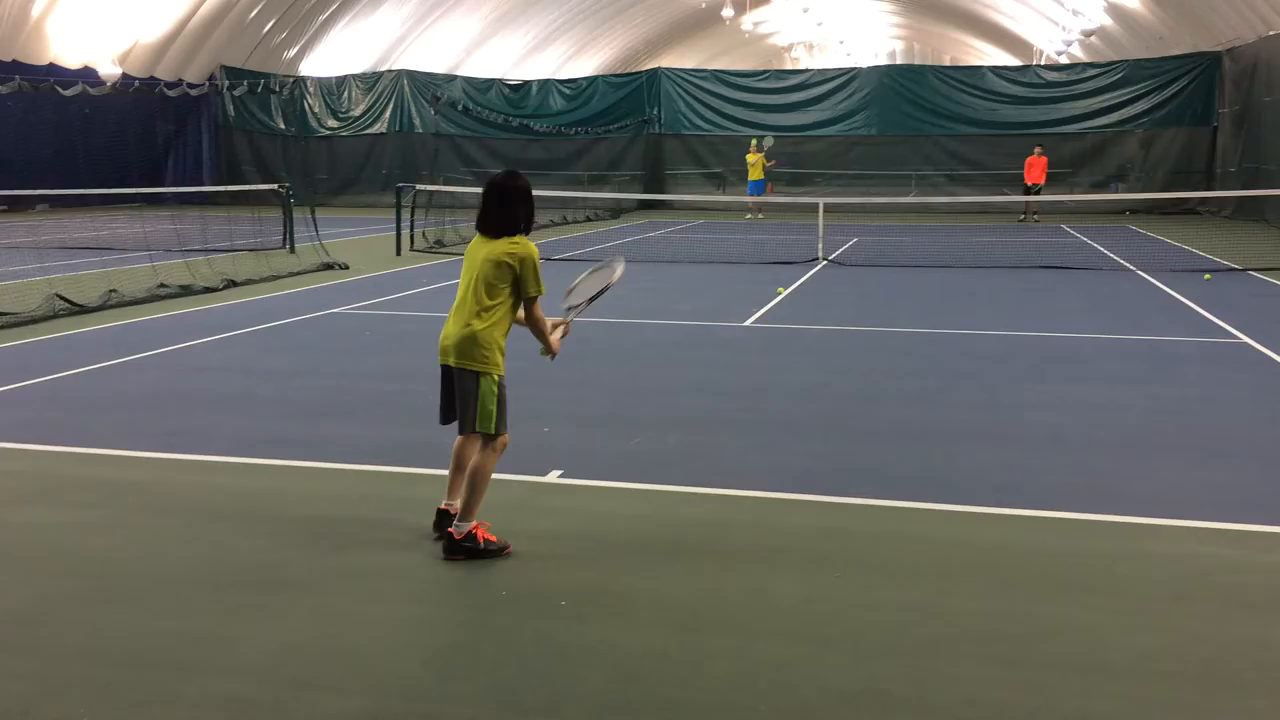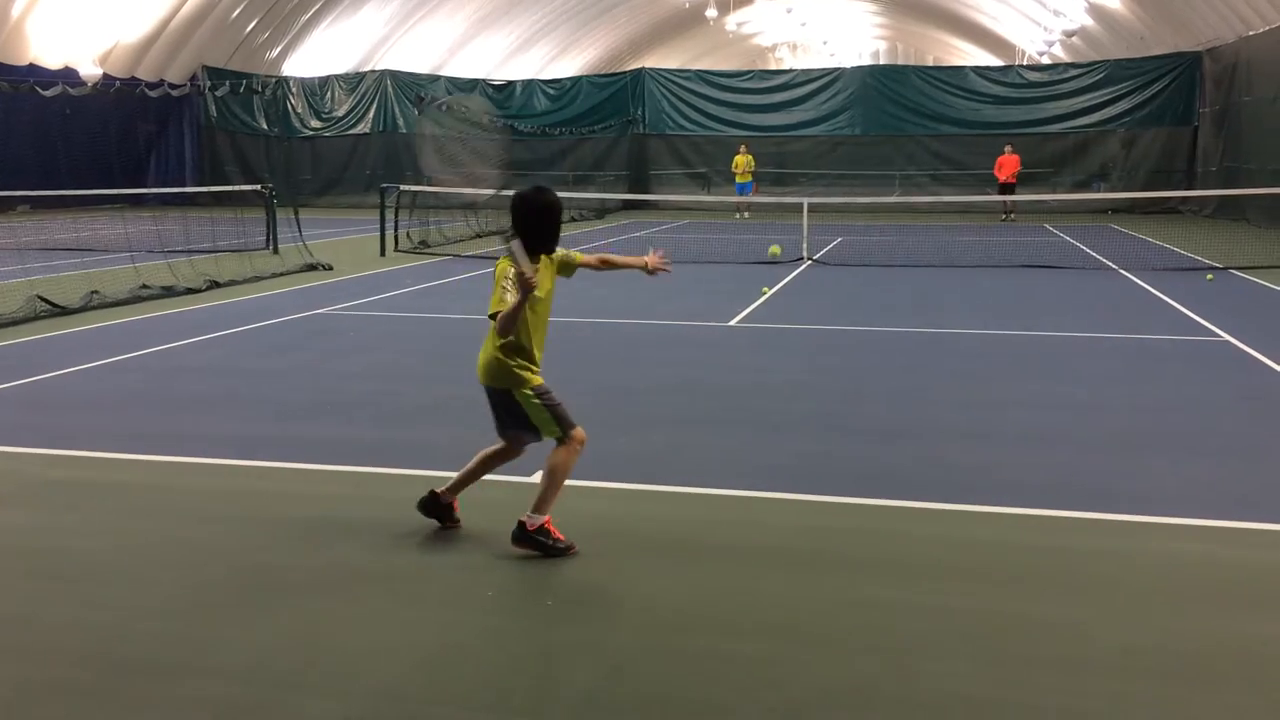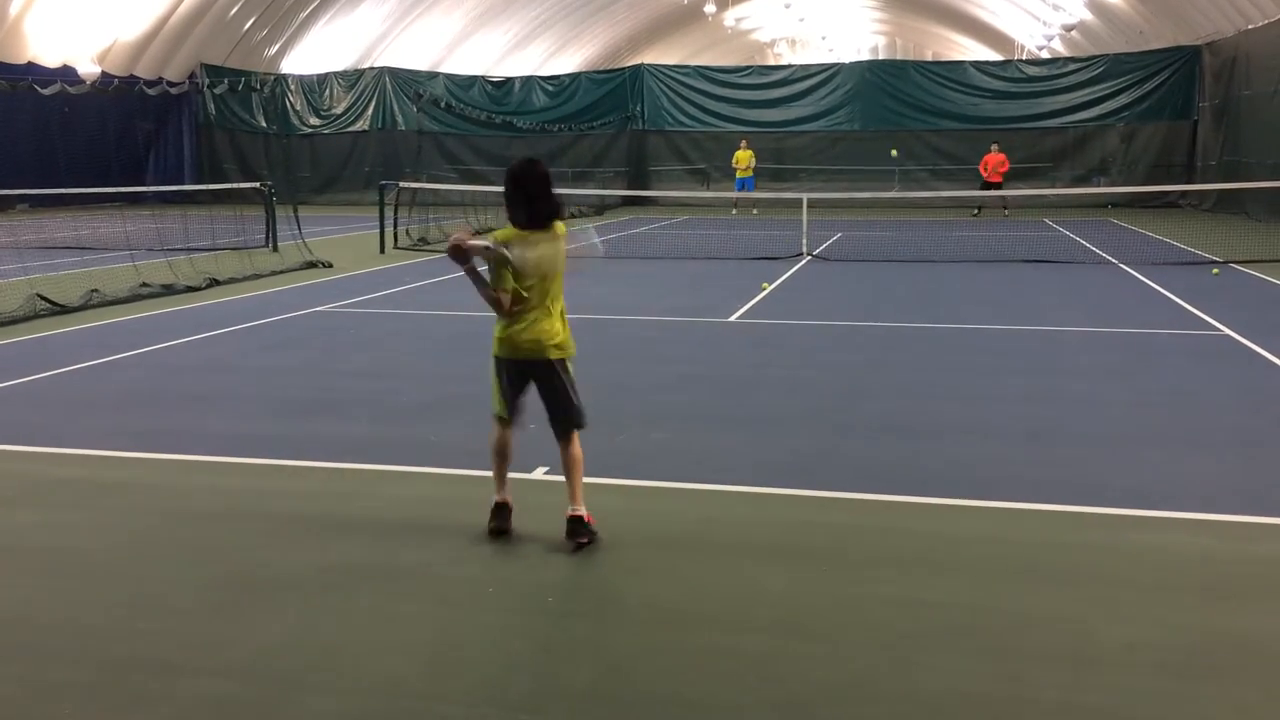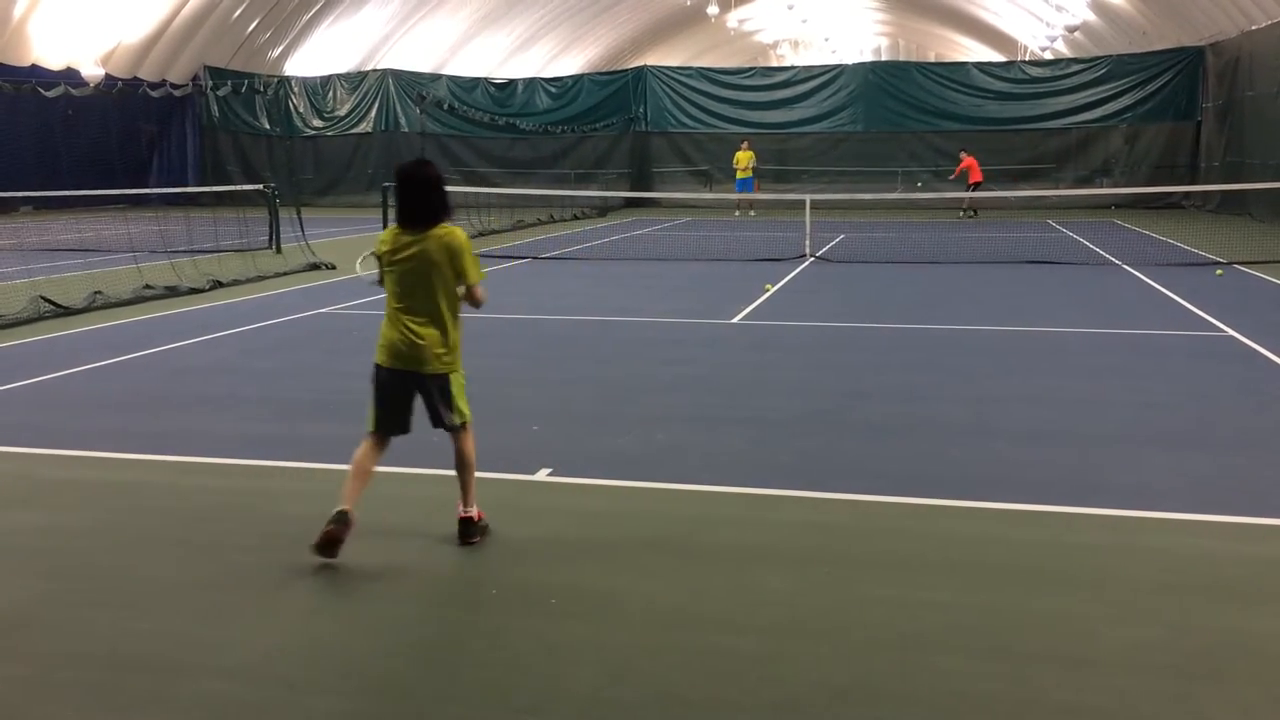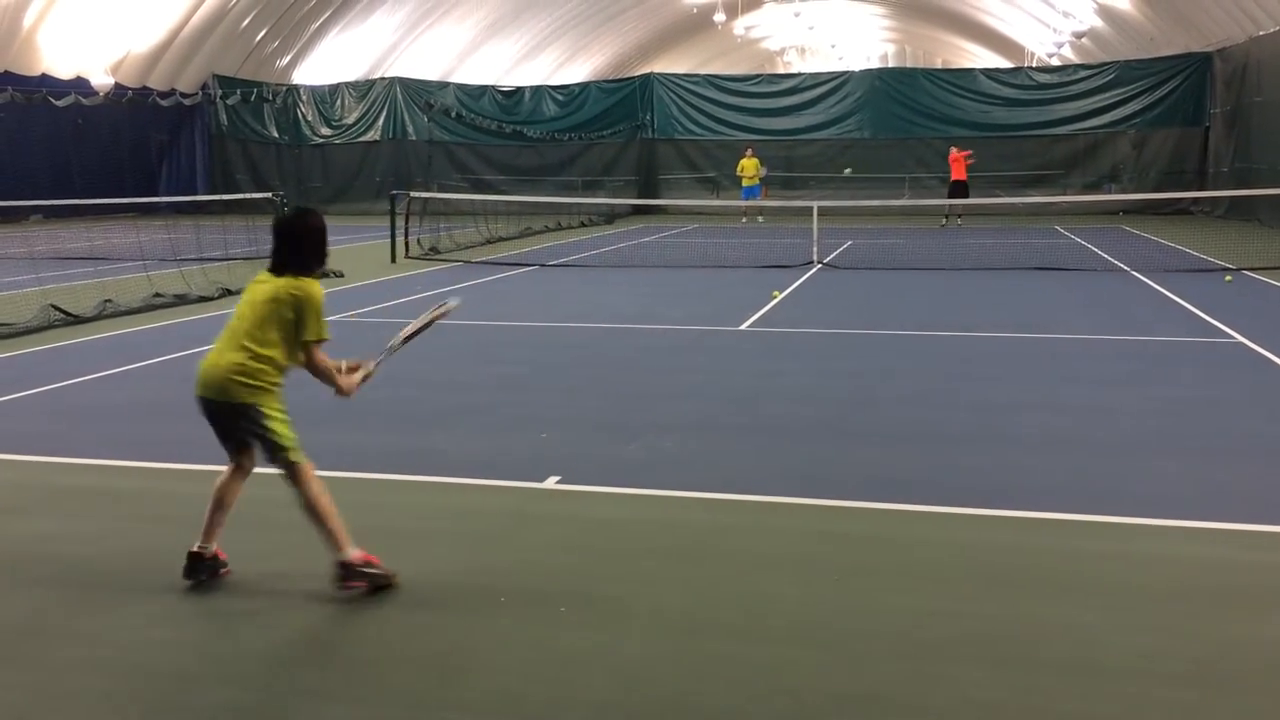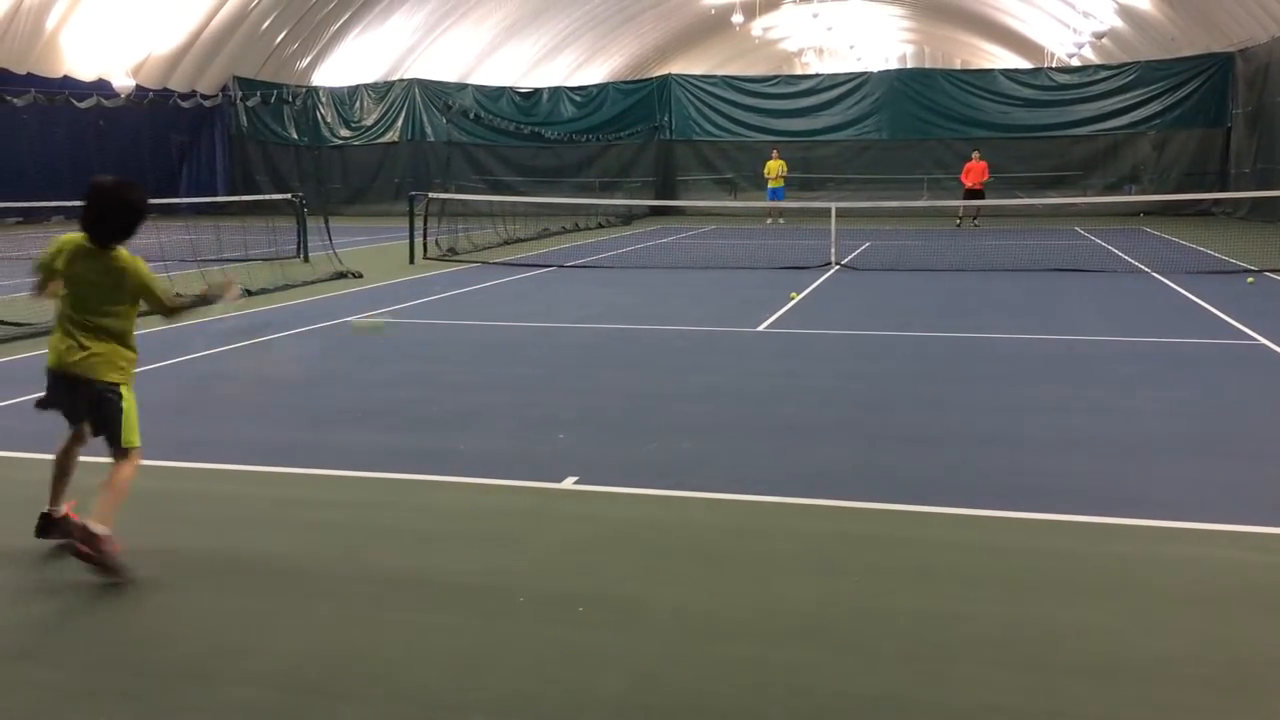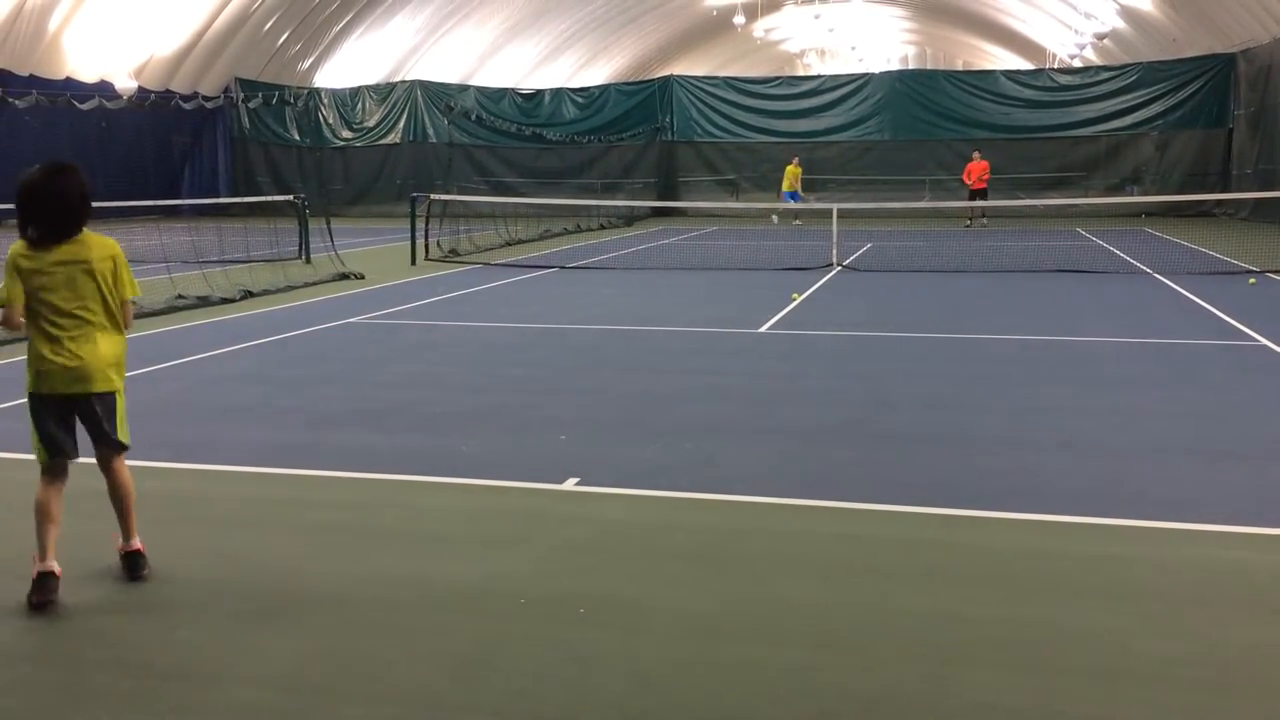
dt=0.7s
person 1, frame 1
left shoulder: (478, 244)
right shoulder: (524, 251)
right elbow: (534, 314)
left wrist: (536, 322)
right wrist: (550, 341)
left hip: (452, 345)
right hip: (478, 353)
left knee: (470, 432)
right knee: (494, 439)
left ankle: (449, 508)
right ankle: (462, 533)
person 1, frame 2
left shoulder: (551, 258)
right shoulder: (509, 269)
left elbow: (599, 261)
right elbow: (502, 328)
left wrist: (641, 263)
right wrist: (522, 298)
left hip: (508, 370)
right hip: (511, 372)
left knee: (514, 444)
right knee: (572, 438)
left ankle: (442, 498)
right ankle: (534, 525)
person 1, frame 3
left shoulder: (504, 241)
right shoulder: (558, 233)
left elbow: (503, 306)
left wrist: (470, 268)
right wrist: (475, 245)
left hip: (511, 347)
right hip: (551, 347)
left knee: (504, 423)
right knee: (568, 433)
left ankle: (502, 504)
right ankle: (578, 515)
person 1, frame 4
left shoulder: (388, 241)
right shoulder: (453, 239)
right elbow: (476, 299)
right wrist: (461, 288)
left hip: (391, 354)
right hip: (437, 356)
left knee: (377, 438)
right knee: (461, 430)
left ankle: (342, 514)
right ankle: (469, 515)
person 1, frame 5
left shoulder: (265, 282)
right shoulder: (307, 292)
right elbow: (312, 361)
left wrist: (336, 367)
right wrist: (344, 383)
left hip: (211, 381)
right hip: (246, 388)
left knee: (242, 463)
right knee: (301, 471)
left ankle: (203, 552)
right ankle: (351, 559)
person 1, frame 6
left shoulder: (67, 247)
right shoulder: (127, 267)
left elbow: (42, 287)
right elbow: (167, 308)
right wrist: (207, 297)
left hip: (62, 364)
right hip: (105, 371)
left knee: (79, 433)
right knee: (126, 456)
left ankle: (55, 514)
right ankle: (94, 530)
person 1, frame 7
right shoulder: (108, 251)
right elbow: (126, 317)
left wrist: (41, 322)
left hip: (48, 378)
right hip: (99, 373)
left knee: (52, 473)
right knee: (113, 461)
left ankle: (46, 571)
right ankle: (131, 548)
